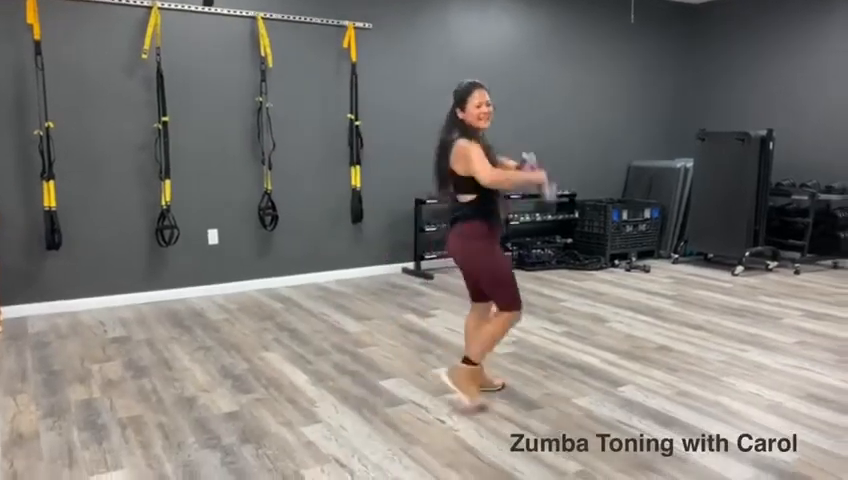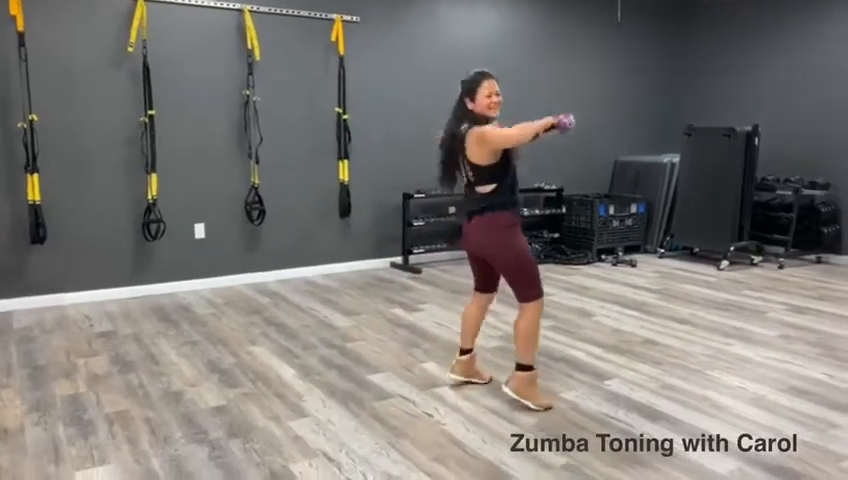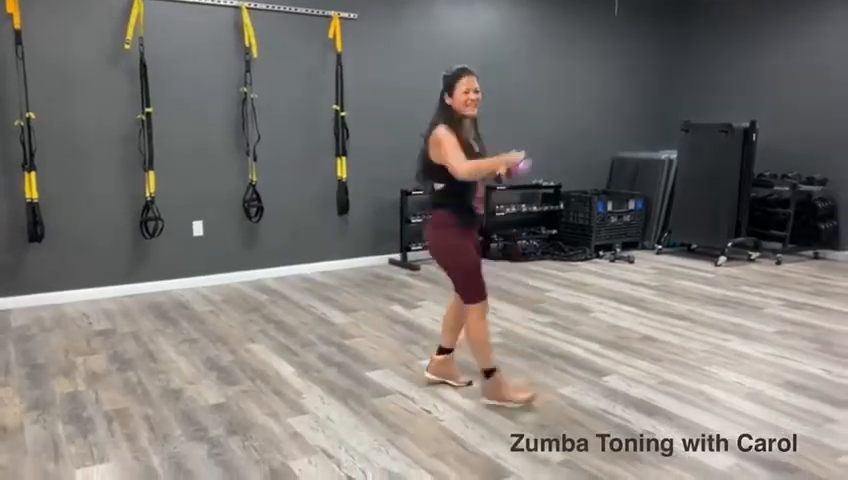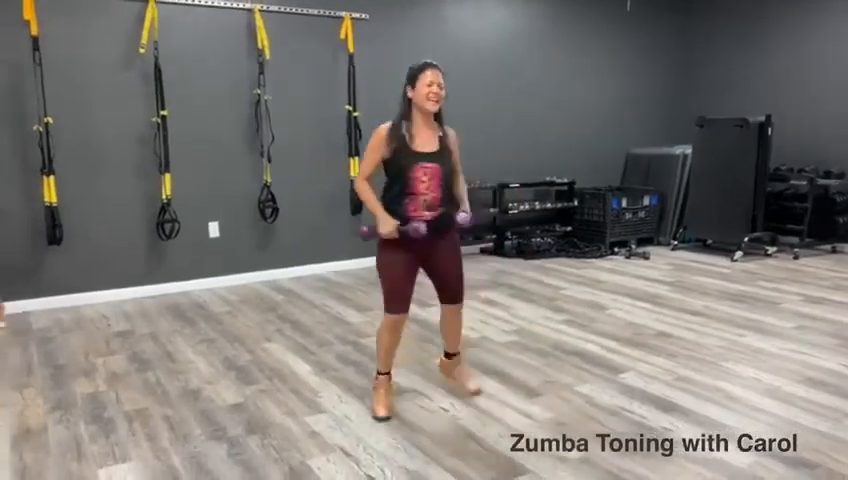
dt=0.4s
person 1, frame 1
left shoulder: (462, 143)
right shoulder: (466, 146)
left elbow: (495, 164)
right elbow: (492, 178)
left wrist: (515, 166)
right wrist: (532, 176)
left hip: (465, 236)
right hip: (475, 238)
left knee: (483, 304)
right knee: (510, 309)
left ankle: (473, 373)
right ankle: (461, 369)
person 1, frame 2
left shoulder: (462, 133)
right shoulder: (483, 134)
right elbow: (515, 136)
right wrist: (546, 122)
left hip: (476, 226)
right hip: (499, 227)
left knee: (483, 293)
right knee: (532, 301)
left ankle: (465, 363)
right ankle: (523, 380)
person 1, frame 3
left shoulder: (467, 130)
right shoulder: (443, 134)
right elbow: (463, 170)
left wrist: (496, 167)
right wrist: (506, 160)
left hip: (464, 224)
right hip: (445, 229)
left knee: (466, 297)
right knee: (474, 302)
left ankle: (441, 362)
right ankle: (494, 384)
person 1, frame 4
left shoulder: (447, 136)
right shoulder: (388, 134)
right elbow: (361, 180)
left wrist: (463, 204)
right wrist: (381, 217)
left hip: (442, 234)
right hip: (397, 239)
left knee: (453, 304)
right knee: (395, 315)
left ankle: (453, 363)
right ankle: (382, 384)
